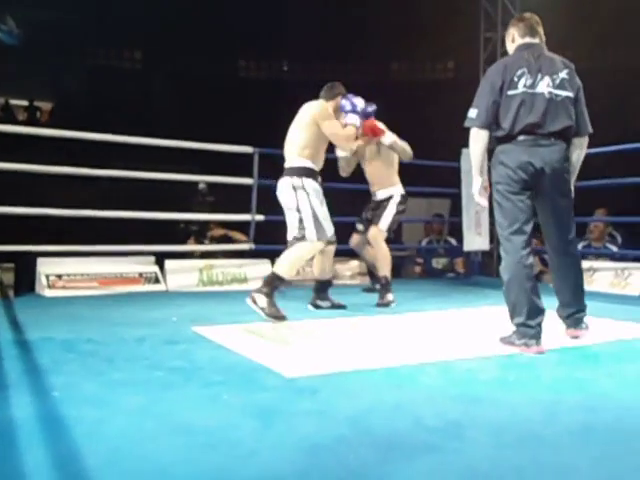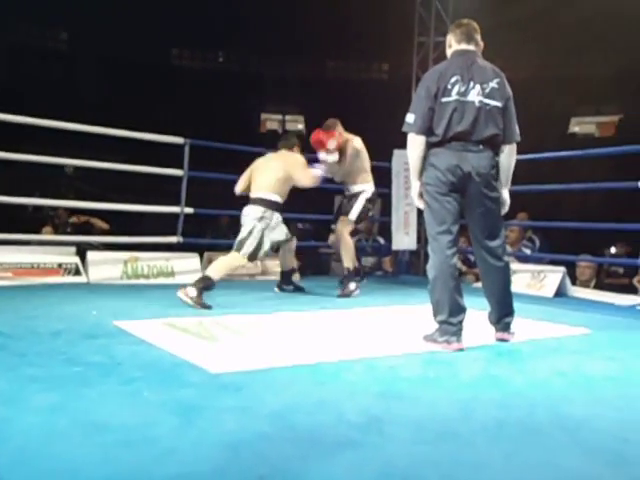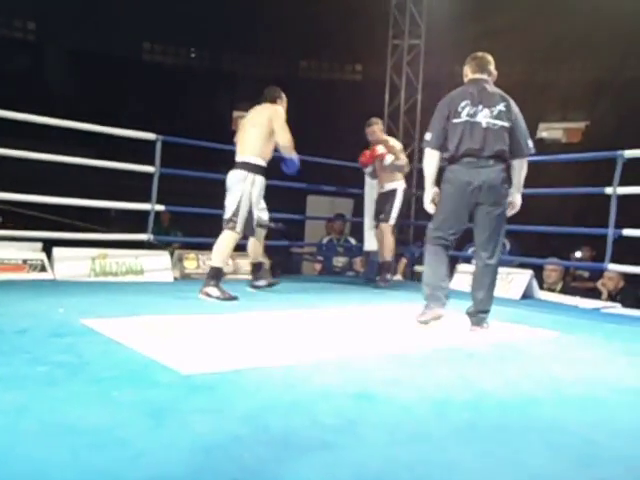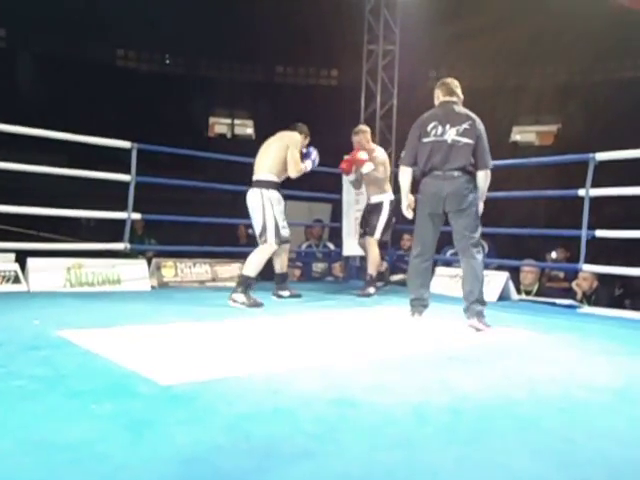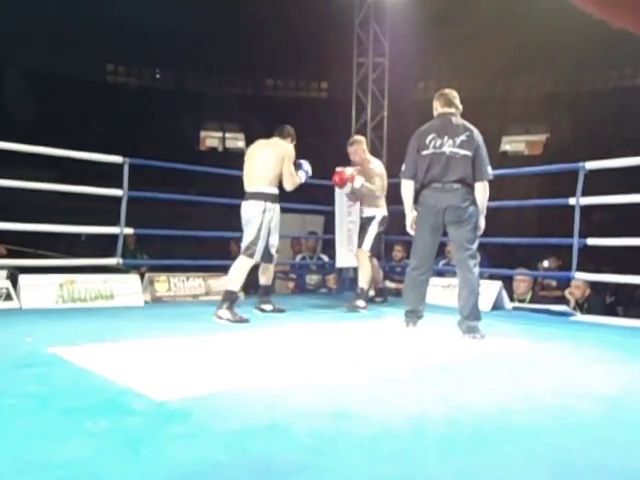
dt=1s
person 1, frame 1
left shoulder: (502, 69)
right shoulder: (566, 70)
left elbow: (479, 127)
right elbow: (581, 135)
left wrist: (477, 174)
right wrist: (570, 176)
left hip: (513, 156)
right hip: (555, 156)
left knee: (515, 244)
right knee: (564, 240)
left ankle: (527, 332)
right ankle: (574, 319)
person 1, frame 2
left shoulder: (437, 75)
right shoulder: (497, 78)
left elbow: (416, 133)
right elbow: (509, 142)
left wrist: (415, 178)
right wrist: (504, 185)
left hip: (443, 161)
right hip: (483, 163)
left knee: (443, 245)
right knee: (491, 245)
left ankle: (449, 330)
right ankle: (503, 324)
person 1, frame 3
left shoulder: (452, 100)
right shoulder: (506, 103)
left elbow: (433, 148)
right elbow: (520, 155)
left wrist: (429, 185)
right wrist: (516, 191)
left hip: (459, 174)
right hip: (494, 176)
left knee: (438, 239)
right knee: (488, 251)
left ankle: (435, 302)
right ankle: (479, 316)
person 1, frame 4
left shoulder: (424, 121)
right shoulder: (473, 122)
left elbow: (406, 164)
right elbow: (483, 168)
left wrist: (405, 194)
right wrist: (480, 197)
left hip: (431, 187)
right hip: (462, 187)
left knee: (422, 249)
right knee: (471, 250)
left ankle: (417, 307)
right ankle: (475, 312)
person 1, frame 5
left shoulder: (422, 134)
right shoulder: (471, 133)
left elbow: (408, 178)
right elbow: (481, 181)
left wrist: (409, 210)
right wrist: (481, 213)
left hip: (429, 200)
right hip: (461, 200)
left knee: (420, 261)
right knee: (467, 262)
left ankle: (412, 318)
right ankle: (470, 324)
person 2, frame 1
left shoulder: (312, 111)
right shoulder: (322, 109)
right elbow: (344, 143)
right wrist: (353, 116)
left hip: (307, 182)
right hip: (299, 181)
left knee: (328, 241)
right knee: (313, 241)
left ankle: (321, 297)
right ankle: (264, 291)
person 2, frame 2
left shoulder: (262, 161)
right shoulder: (295, 158)
left elbow: (239, 188)
right elbow: (305, 181)
right wrist: (318, 172)
left hip: (256, 209)
right hip: (264, 212)
left knee: (289, 242)
right knee: (242, 257)
left ankle: (286, 281)
right ankle: (194, 289)
person 2, frame 3
left shoulder: (253, 112)
right shoulder: (275, 110)
left elbow: (238, 138)
right elbow: (285, 141)
right wrist: (292, 156)
left hip: (240, 173)
right hip: (250, 175)
left knee: (259, 227)
right knee: (234, 228)
left ankle: (257, 276)
right ankle: (210, 284)
person 2, frame 4
left shoulder: (278, 139)
right shoulder: (293, 138)
right elbow: (295, 172)
left wrist: (291, 166)
right wrist: (309, 162)
left hip: (264, 192)
right hip: (265, 192)
left knee: (283, 241)
right knee: (268, 244)
left ankle: (281, 288)
right ankle: (240, 291)
person 2, frame 5
left shoulder: (256, 146)
right shoulder: (286, 147)
right elbow: (289, 185)
right wrist: (302, 175)
left hip: (253, 203)
right hip: (264, 205)
left knee: (269, 253)
right knee: (249, 255)
left ankle: (264, 301)
right ankle: (224, 307)
person 3, frame 1
left shoulder: (385, 140)
right shoulder: (358, 146)
left elbow: (407, 155)
right elbow: (344, 172)
left wrist: (384, 133)
right wrist: (341, 148)
left hip: (393, 197)
right hip: (376, 200)
left knee: (375, 235)
right knee: (356, 242)
left ankle: (387, 291)
right ankle: (380, 278)
person 3, frame 2
left shoulder: (354, 144)
right shoulder: (337, 145)
left elbow: (339, 175)
right elbow: (330, 172)
left wrist: (331, 151)
right wrist: (321, 150)
left hip: (364, 193)
right hip: (351, 194)
left knee: (342, 227)
right knee: (334, 239)
left ankle: (351, 282)
right ankle: (355, 272)
person 3, frame 3
left shoulder: (393, 144)
right shoulder: (373, 148)
left elbow: (404, 168)
left wrist: (386, 157)
right wrist: (366, 164)
left hip: (395, 190)
right hip: (382, 191)
left knee: (385, 227)
right knee: (379, 231)
left ankle: (387, 271)
right ankle: (383, 268)
person 3, frame 4
left shoulder: (378, 154)
right shoulder: (360, 156)
left elbow: (381, 181)
right elbow: (357, 185)
left wrist: (366, 165)
right wrist: (348, 173)
left hip: (383, 202)
right hip: (372, 203)
left knee: (371, 241)
right knee: (364, 241)
left ankle: (370, 284)
right ankle: (377, 273)
person 3, frame 5
left shoulder: (375, 167)
right shoulder: (360, 168)
left elbow: (376, 193)
right elbow: (355, 198)
left wrist: (357, 179)
right wrist: (344, 185)
left hip: (376, 216)
right hip: (367, 216)
left knee: (363, 253)
right knee: (371, 256)
left ankle: (361, 299)
right ankle: (380, 293)
